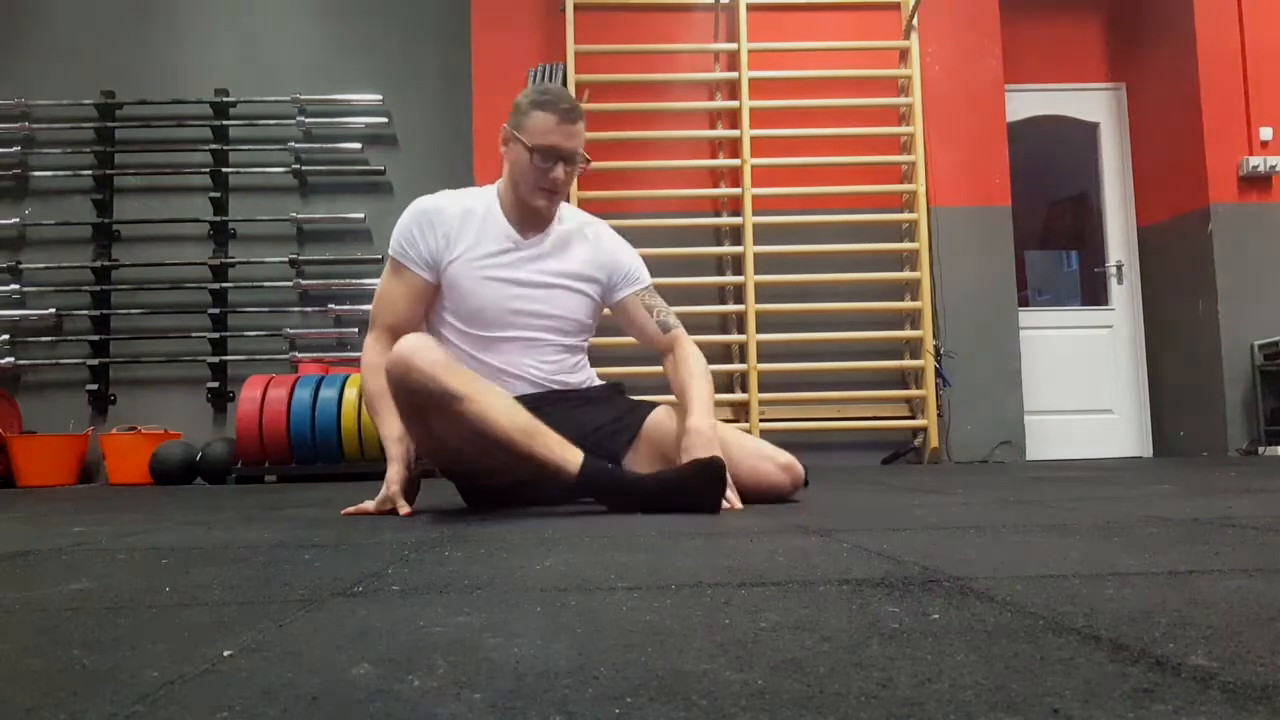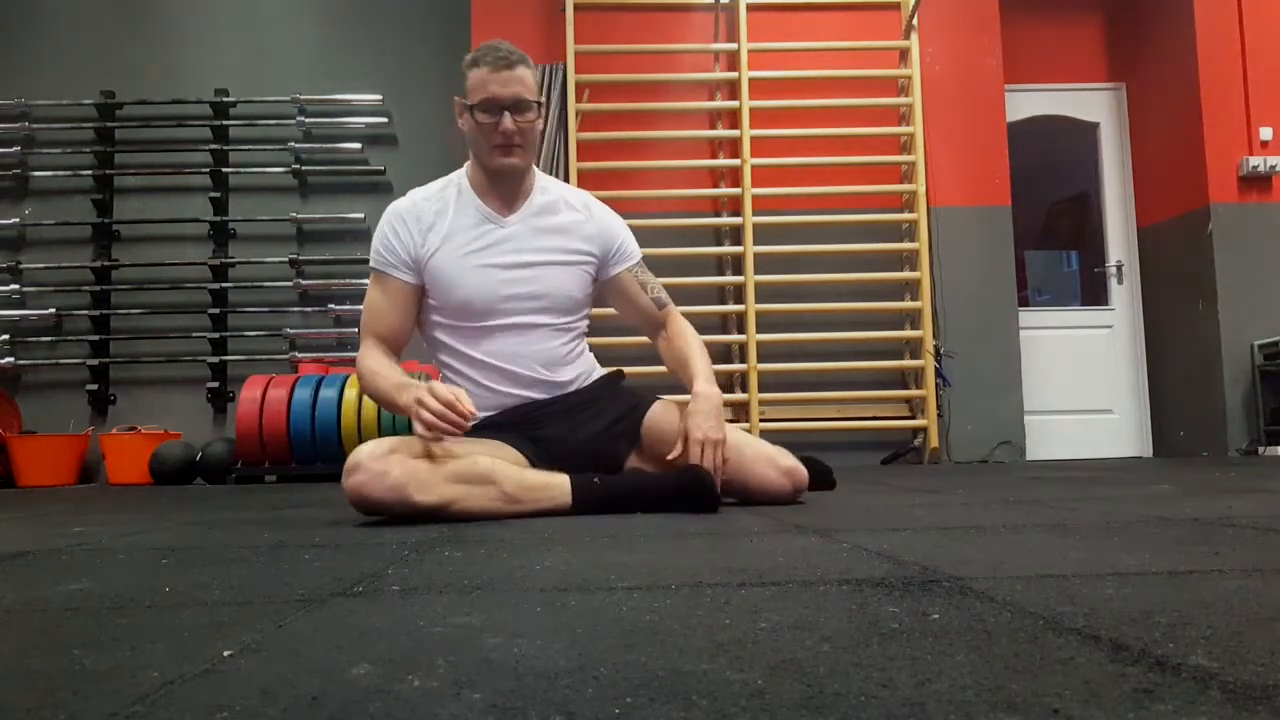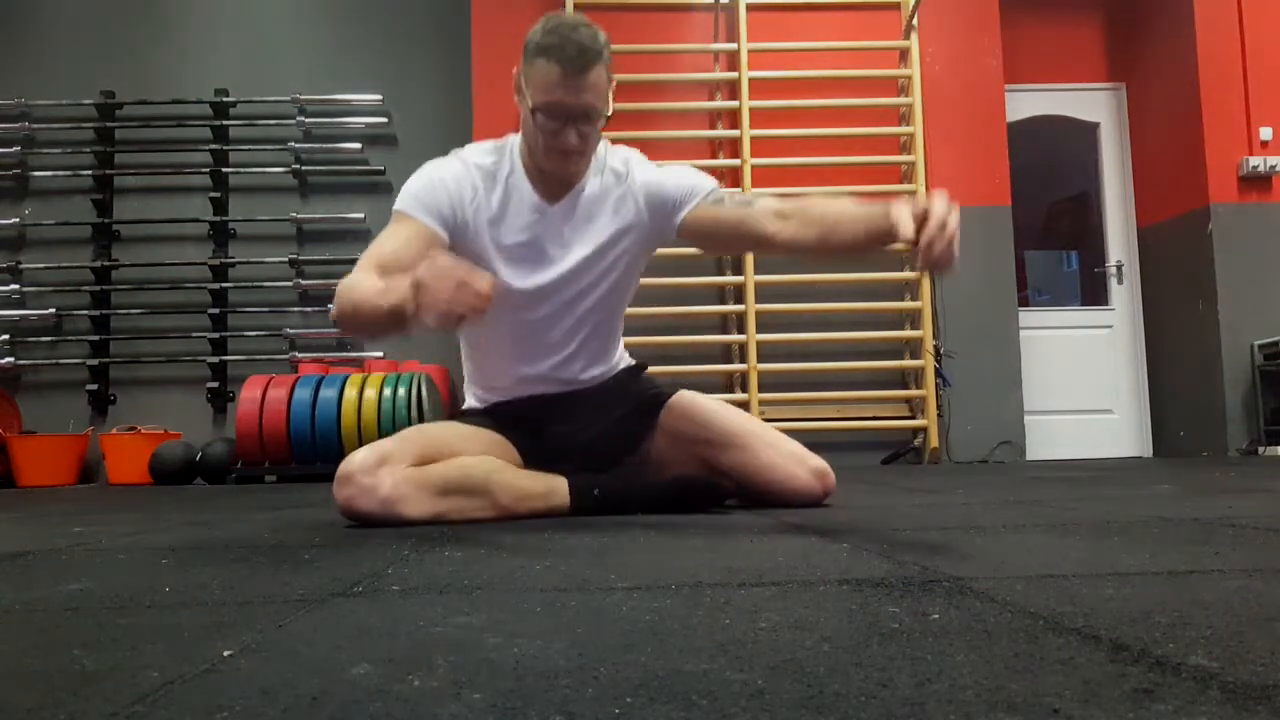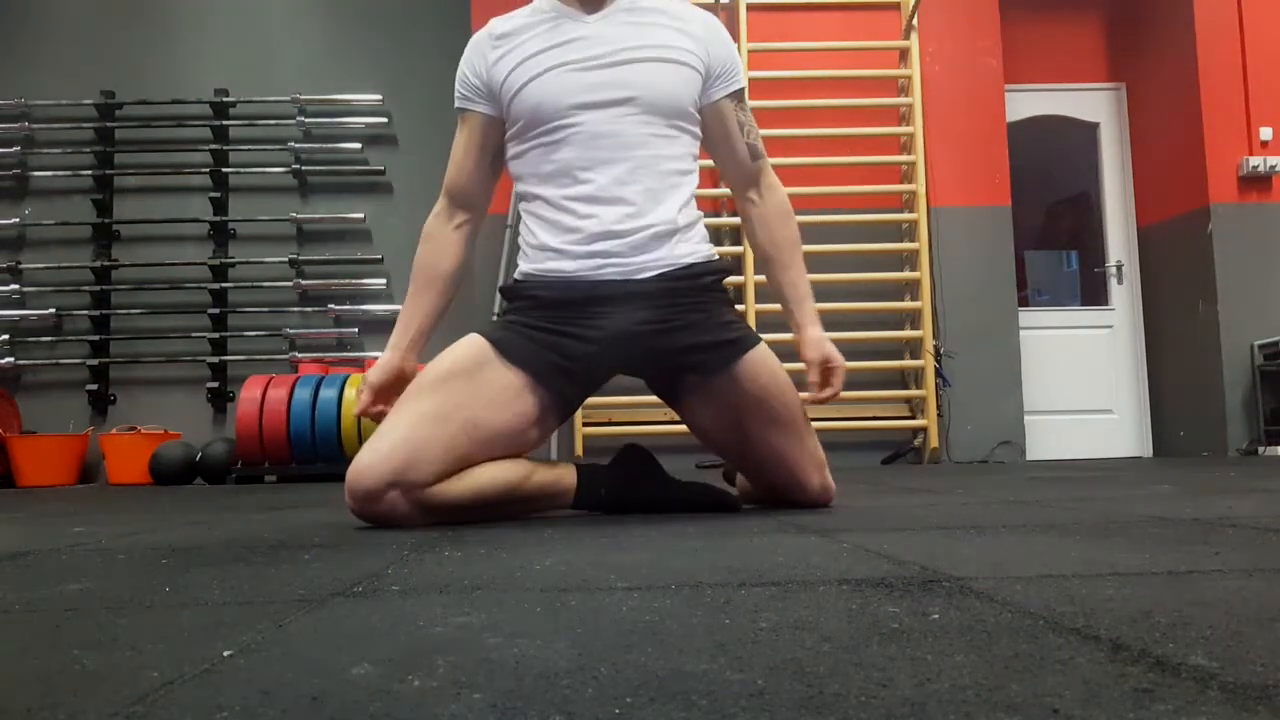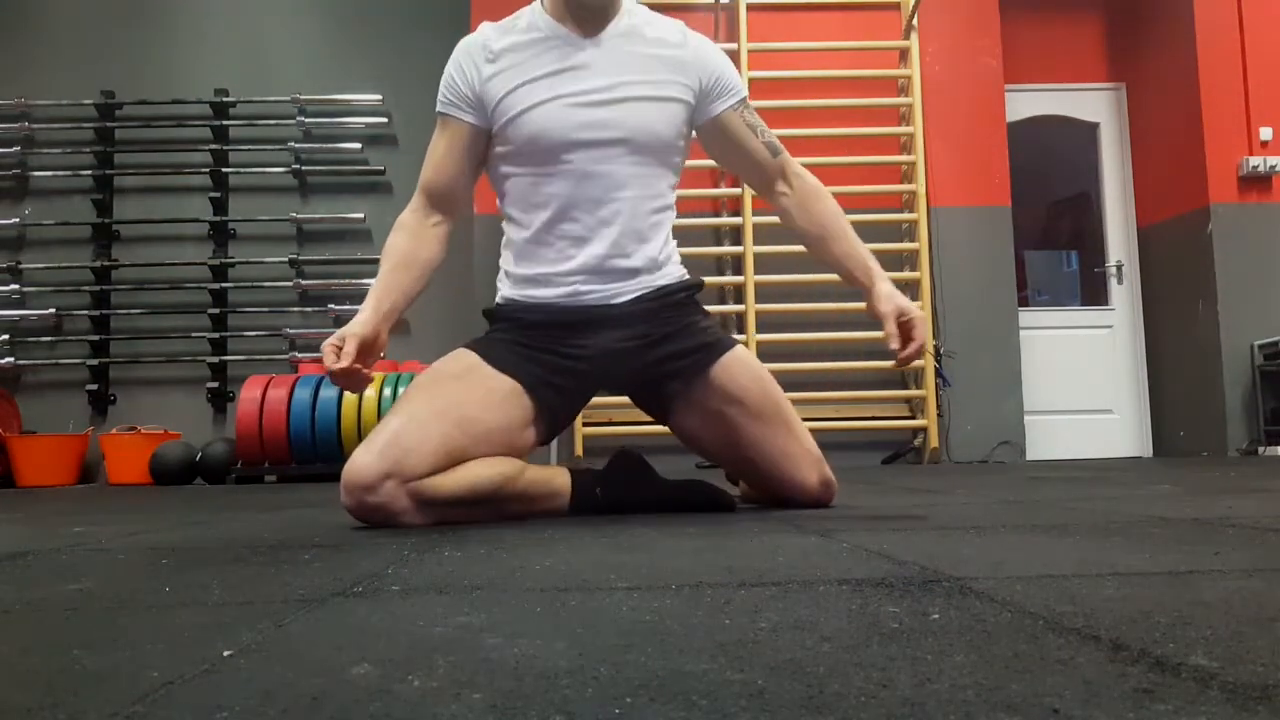
dt=1s
person 1, frame 1
left shoulder: (602, 245)
right shoulder: (435, 220)
left elbow: (676, 345)
right elbow: (382, 343)
left wrist: (700, 427)
right wrist: (399, 458)
left hip: (592, 414)
right hip: (491, 438)
left knee: (782, 474)
right knee: (412, 356)
right ankle: (625, 482)
person 1, frame 2
left shoulder: (590, 217)
right shoulder: (411, 221)
left elbow: (664, 323)
right elbow: (376, 350)
left wrist: (704, 391)
right wrist: (414, 395)
left hip: (597, 407)
right hip: (496, 435)
left knee: (786, 478)
right knee: (367, 474)
right ankle: (616, 489)
person 1, frame 3
left shoulder: (645, 188)
right shoulder: (452, 184)
left elbow: (782, 223)
right elbow: (351, 303)
left wrist: (895, 214)
right wrist: (414, 294)
left hip: (614, 396)
right hip: (503, 419)
left knee: (807, 482)
right knee: (362, 486)
right ankle: (601, 491)
person 1, frame 4
right shoulder: (496, 46)
left elbow: (754, 187)
right elbow: (459, 211)
left wrist: (806, 321)
right wrist: (402, 346)
left hip: (682, 294)
right hip: (551, 305)
left knee: (808, 488)
right knee: (375, 487)
right ankle: (606, 487)
person 1, frame 5
left shoulder: (689, 52)
right shoulder: (484, 55)
left elbow: (783, 182)
right elbow: (432, 212)
left wrist: (876, 282)
right wrist: (372, 315)
left hip: (662, 314)
right hip: (535, 327)
left knee: (808, 486)
right knee: (371, 486)
right ankle: (601, 490)
